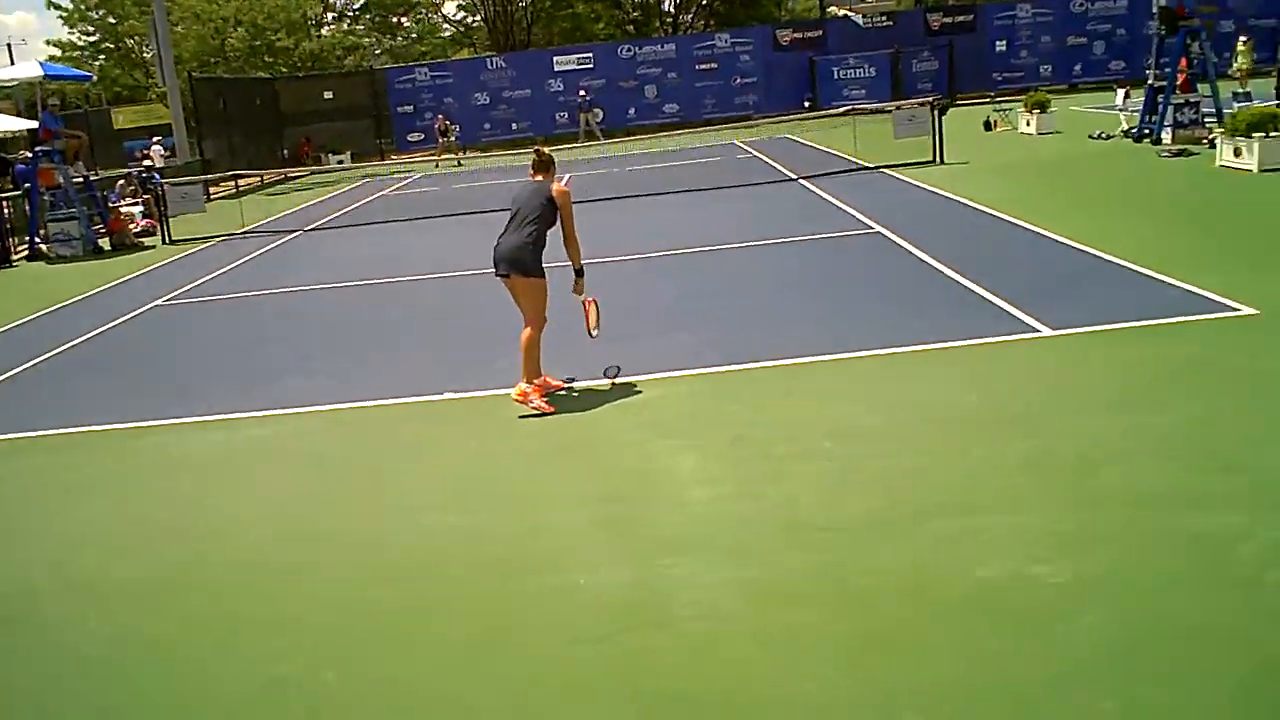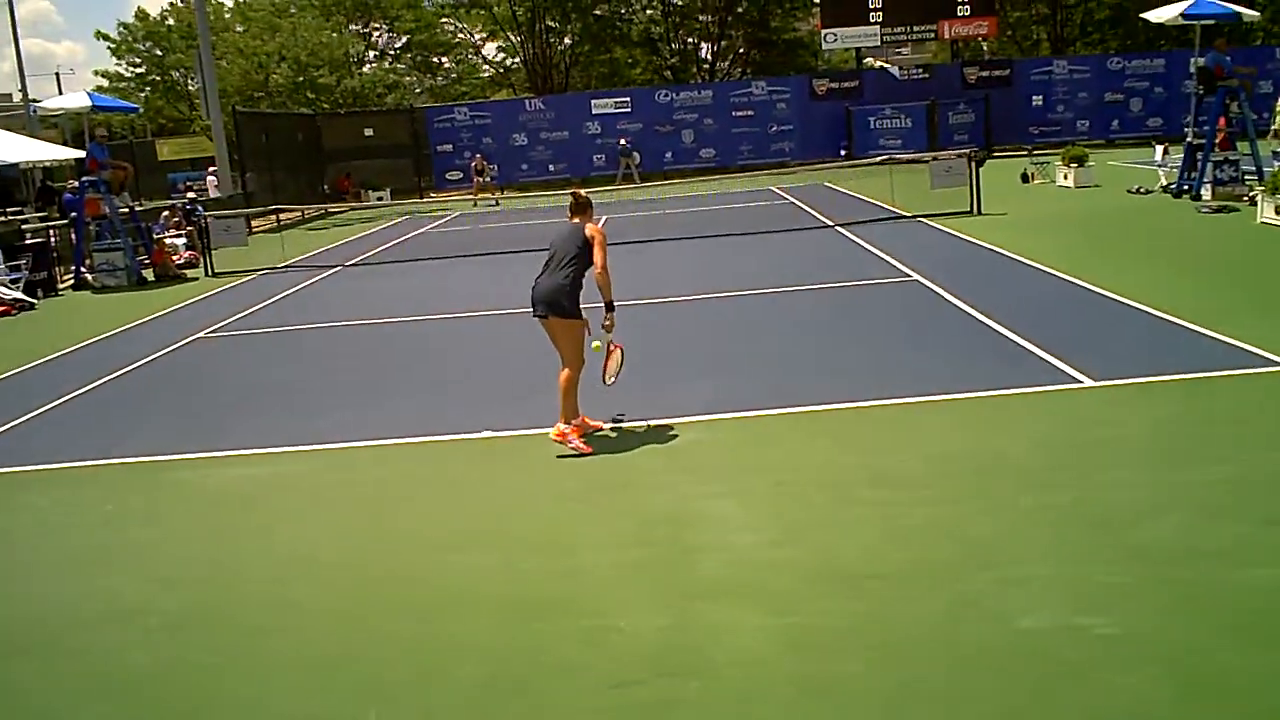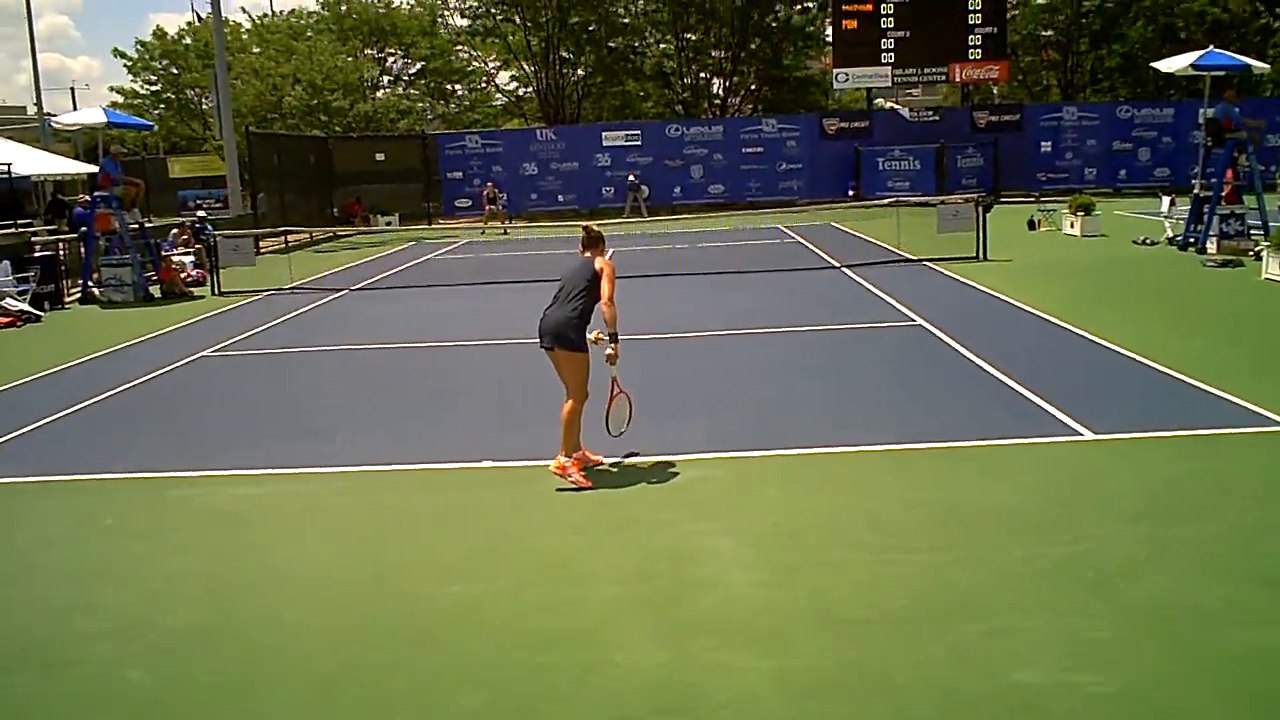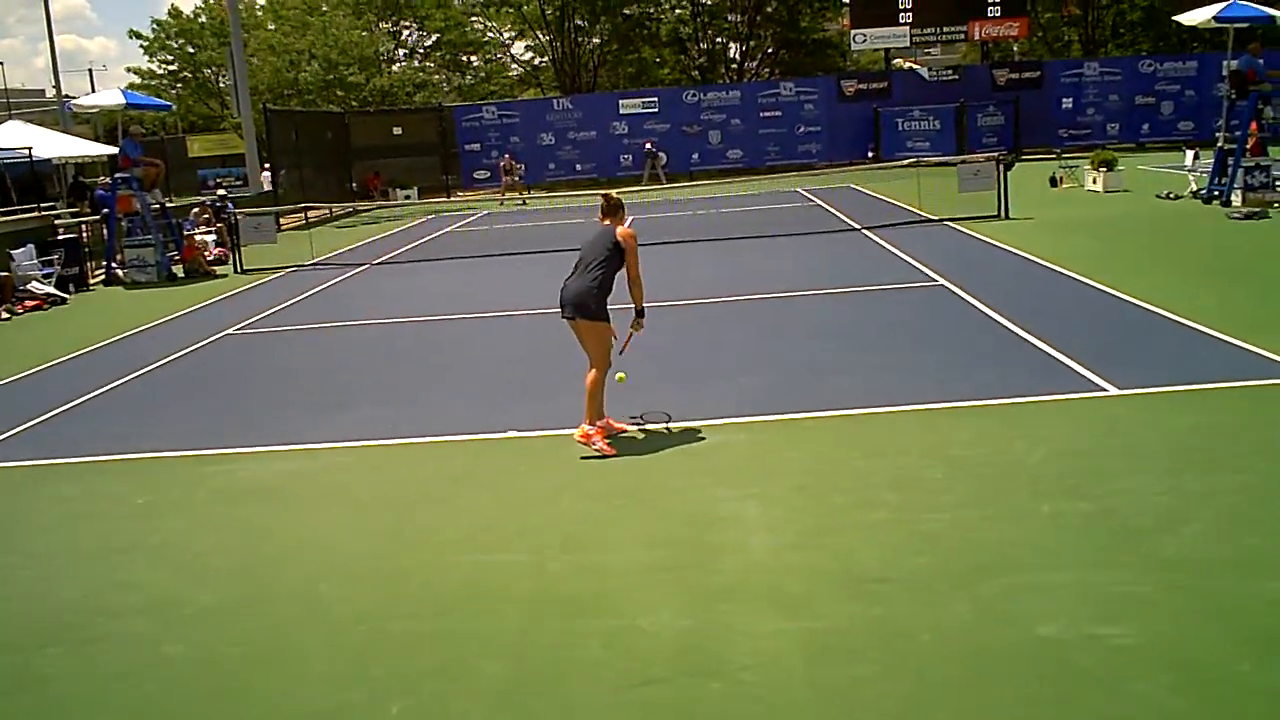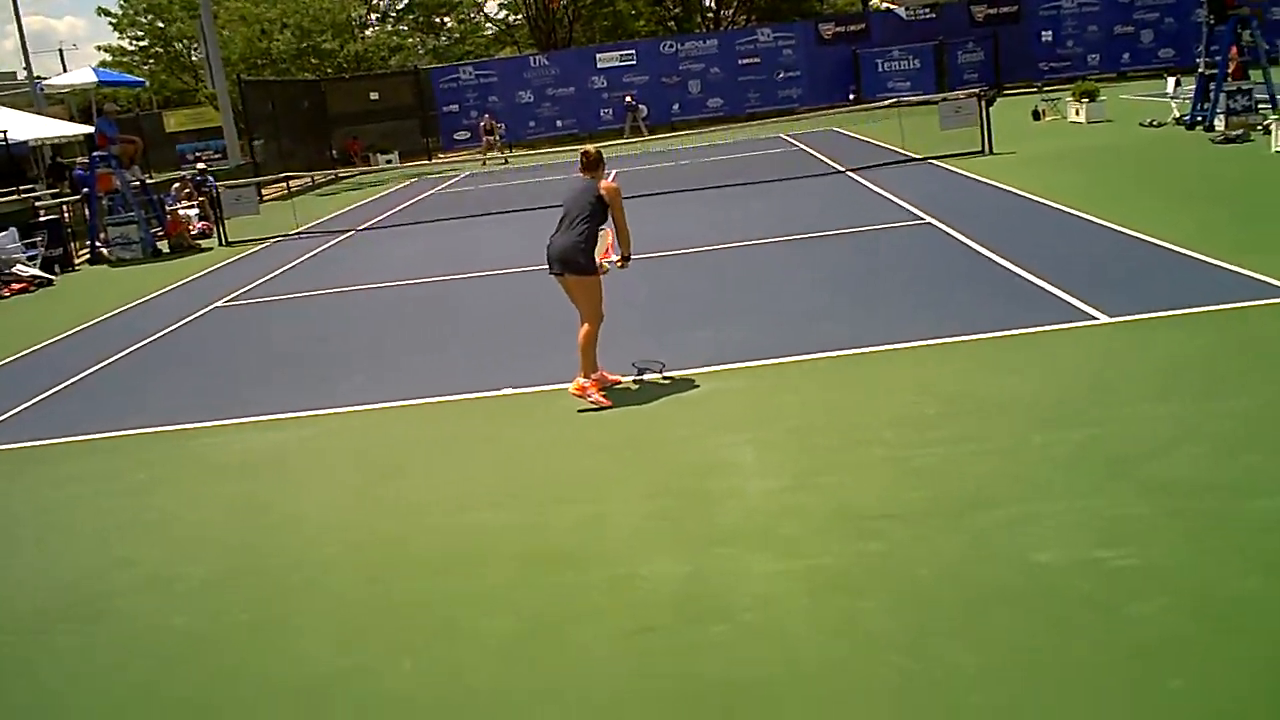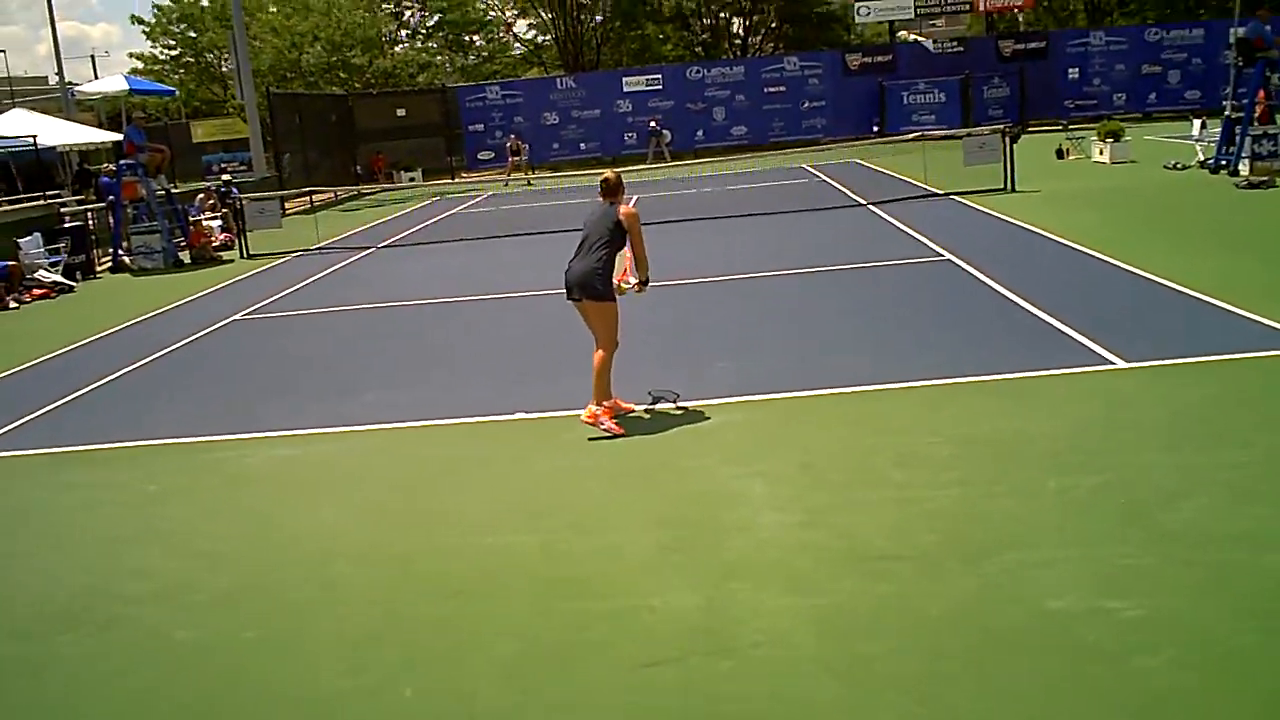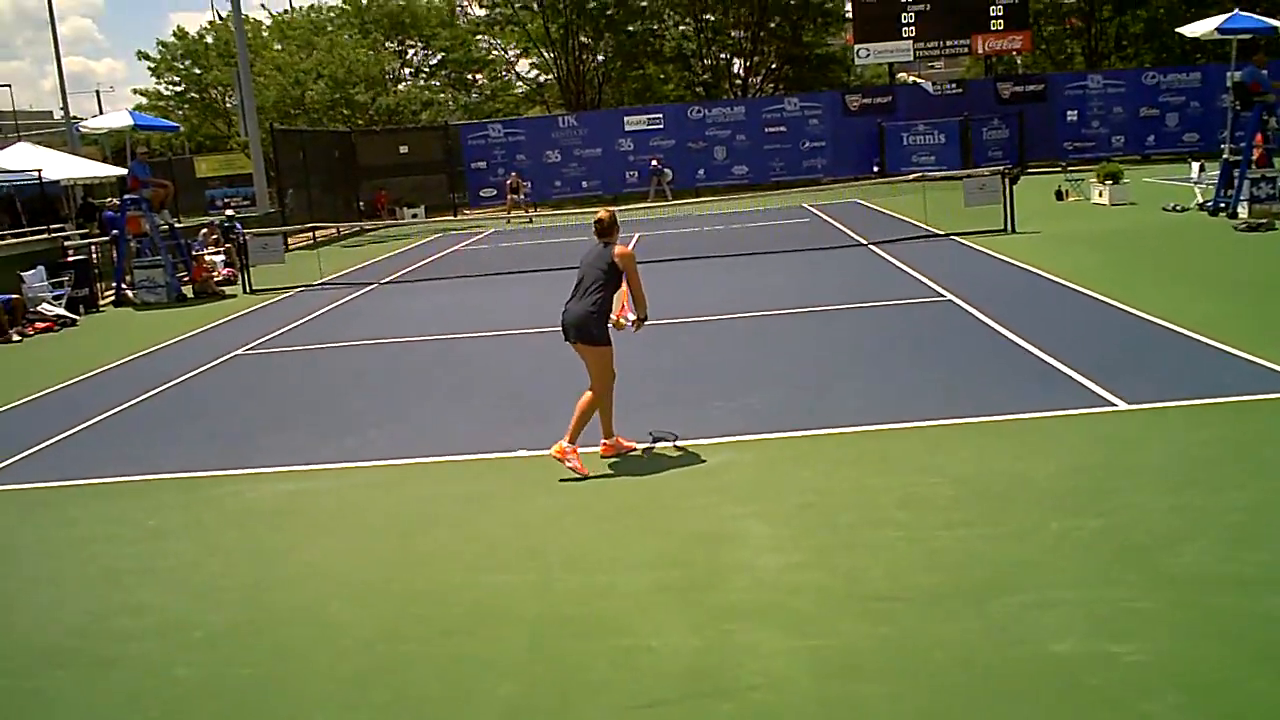
dt=0.4s
person 1, frame 1
left shoulder: (521, 192)
right shoulder: (559, 191)
right elbow: (569, 237)
left wrist: (530, 269)
right wrist: (579, 274)
left hip: (502, 251)
right hip: (523, 253)
left knee: (533, 321)
right knee: (535, 322)
left ankle: (536, 378)
right ankle: (525, 386)
person 1, frame 2
left shoulder: (560, 233)
right shoulder: (594, 231)
right elbow: (600, 269)
left wrist: (578, 317)
right wrist: (609, 308)
left hip: (540, 293)
right hip: (560, 295)
left knee: (572, 362)
right knee: (573, 363)
left ankle: (574, 419)
right ankle: (563, 426)
person 1, frame 3
left shoulder: (573, 266)
right shoulder: (604, 264)
right elbow: (606, 301)
left wrist: (586, 338)
right wrist: (613, 340)
left hip: (548, 324)
right hip: (567, 327)
left knee: (576, 394)
right knee: (577, 396)
left ankle: (575, 452)
right ankle: (564, 459)
person 1, frame 4
left shoulder: (594, 236)
right shoulder: (626, 233)
right elbow: (633, 278)
left wrist: (603, 324)
right wrist: (639, 313)
left hip: (568, 295)
right hip: (588, 297)
left knee: (600, 363)
right knee: (600, 365)
left ankle: (599, 420)
right ankle: (588, 428)
person 1, frame 5
left shoulder: (574, 189)
right shoulder: (609, 187)
right elbow: (621, 229)
left wrist: (592, 262)
right wrist: (625, 256)
left hip: (555, 251)
right hip: (575, 253)
left knee: (590, 317)
right knee: (592, 319)
left ankle: (593, 373)
right ankle: (582, 381)
person 1, frame 6
left shoulder: (593, 214)
right shoulder: (627, 213)
right elbow: (639, 255)
left wrist: (611, 283)
right wrist: (643, 280)
left hip: (574, 276)
right hip: (593, 279)
left knee: (605, 343)
right knee: (607, 345)
left ankle: (607, 401)
right ankle: (595, 409)
person 1, frame 7
left shoulder: (589, 254)
right shoulder: (623, 253)
right elbow: (637, 294)
left wrist: (609, 317)
right wrist: (641, 317)
left hip: (570, 317)
right hip: (588, 322)
left knee: (605, 379)
right knee: (599, 388)
left ankle: (609, 441)
right ankle: (566, 445)
